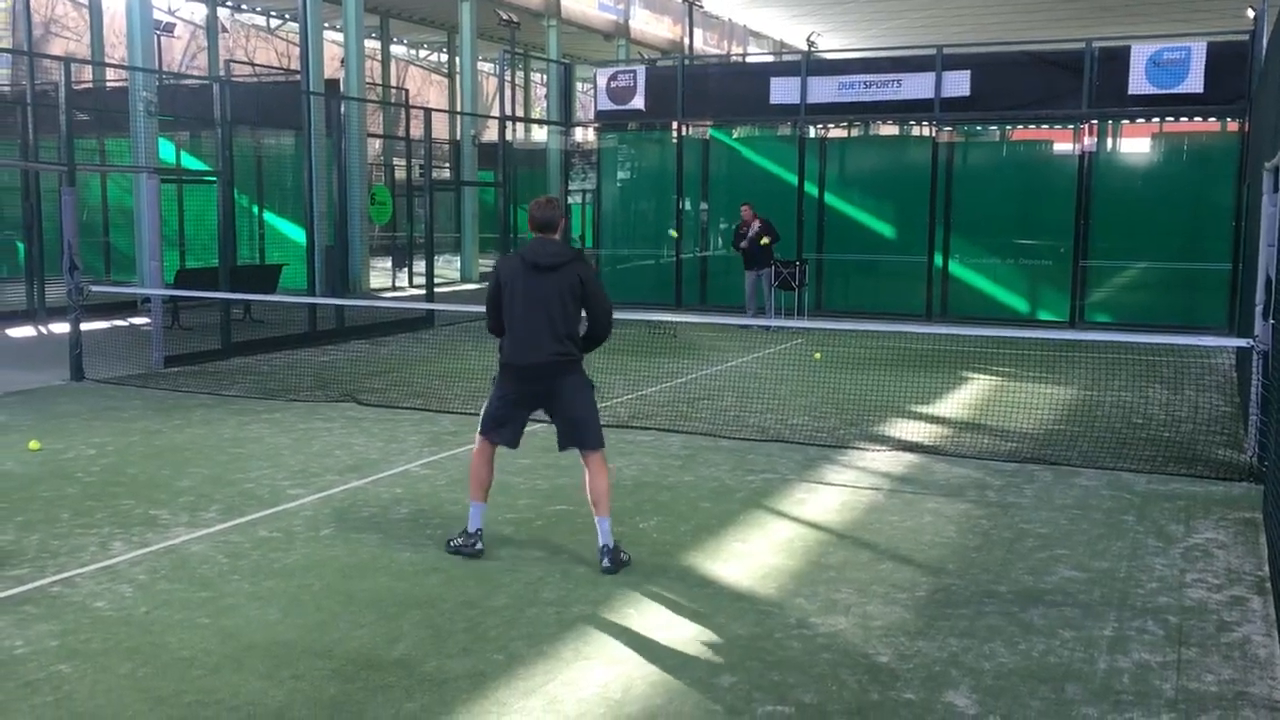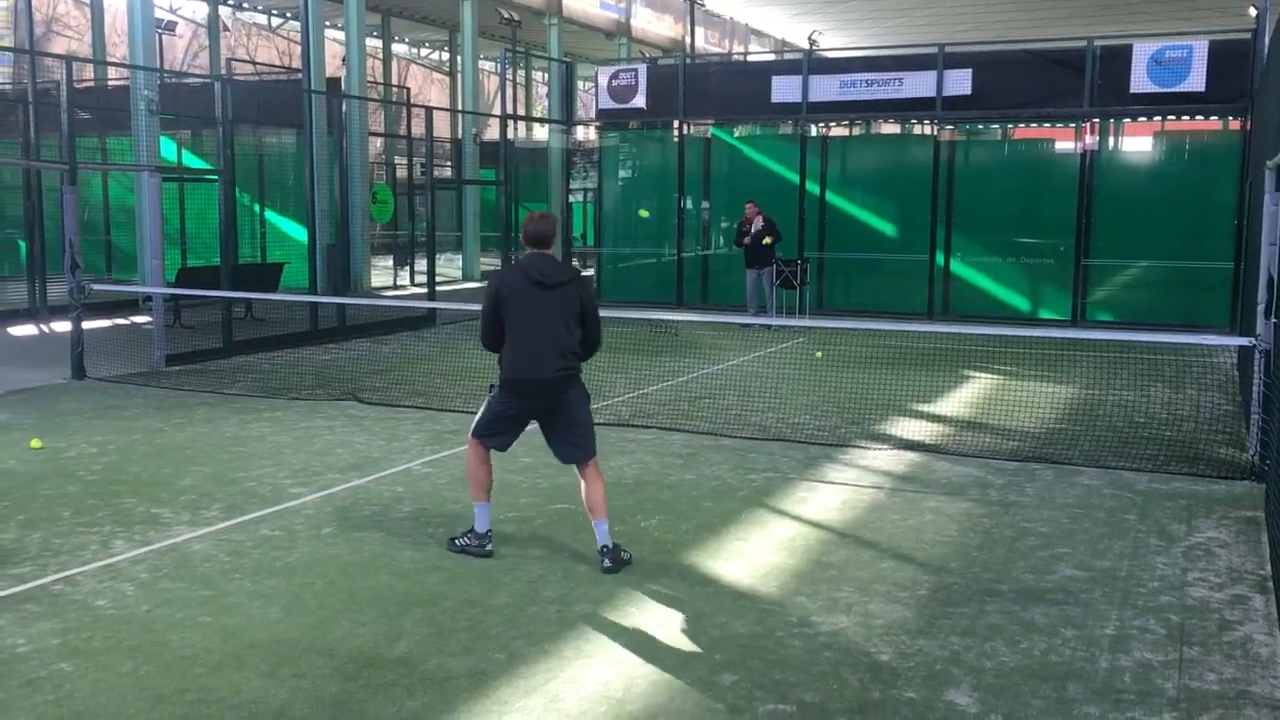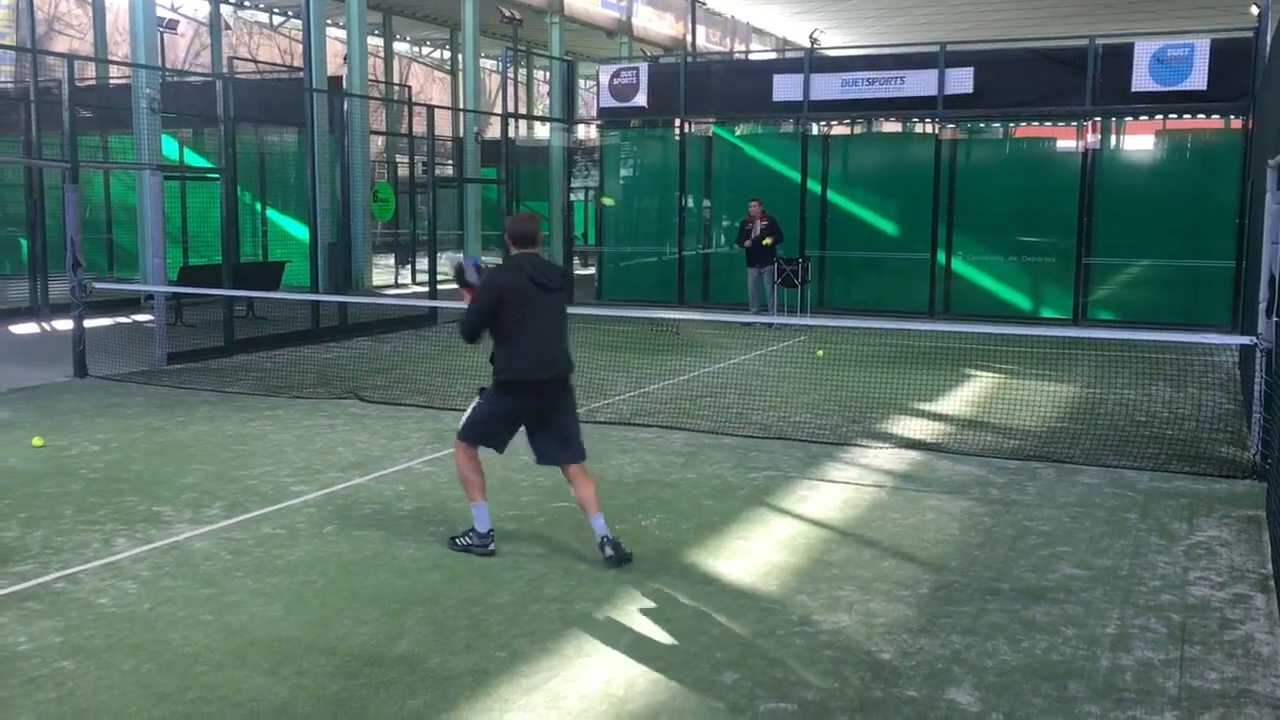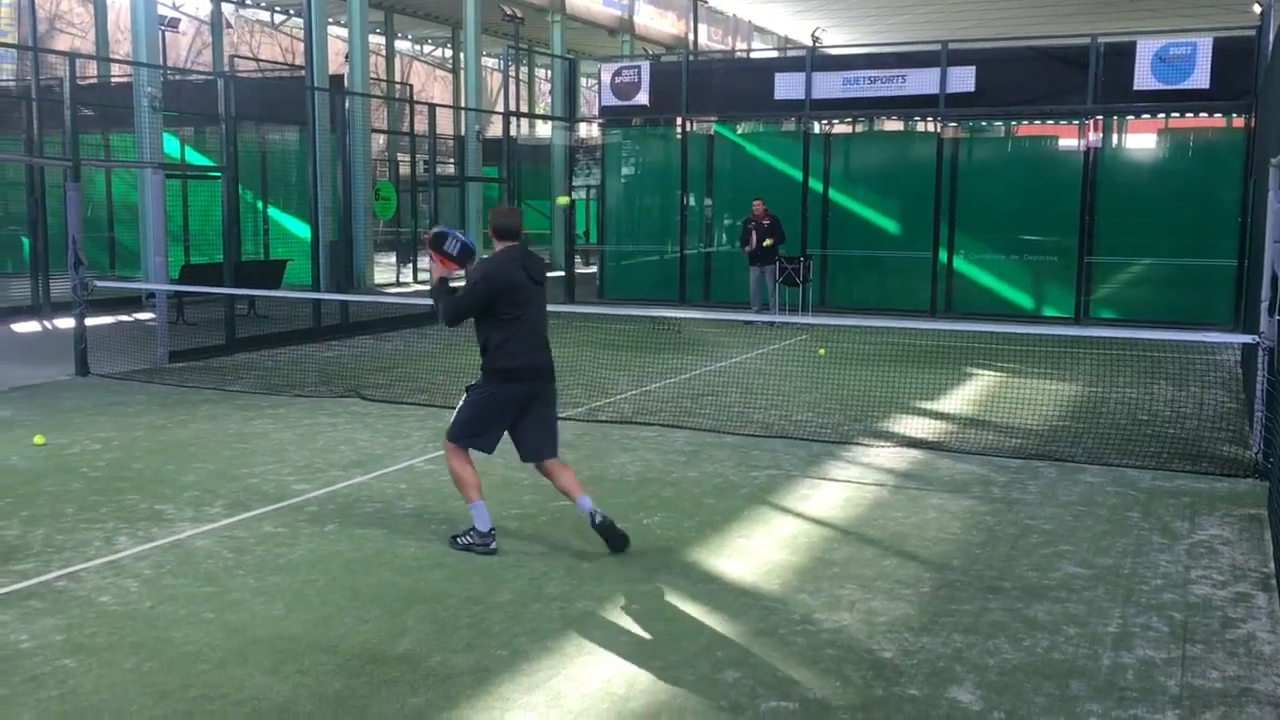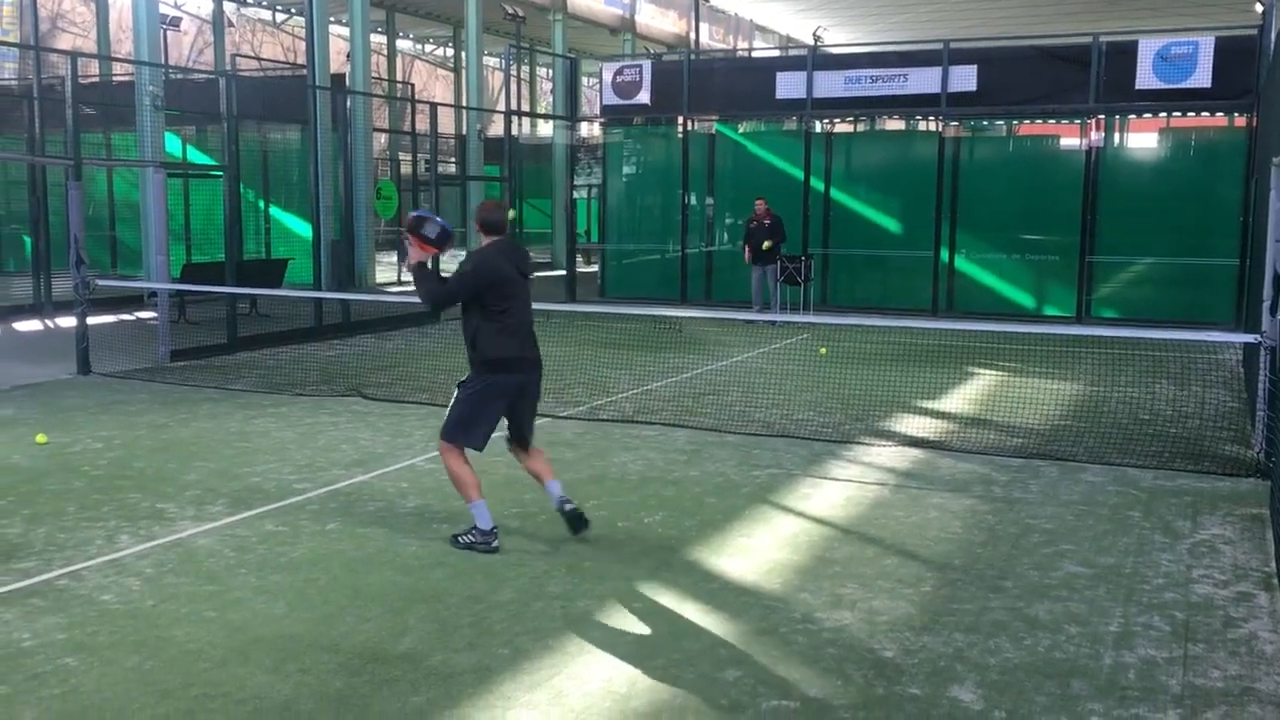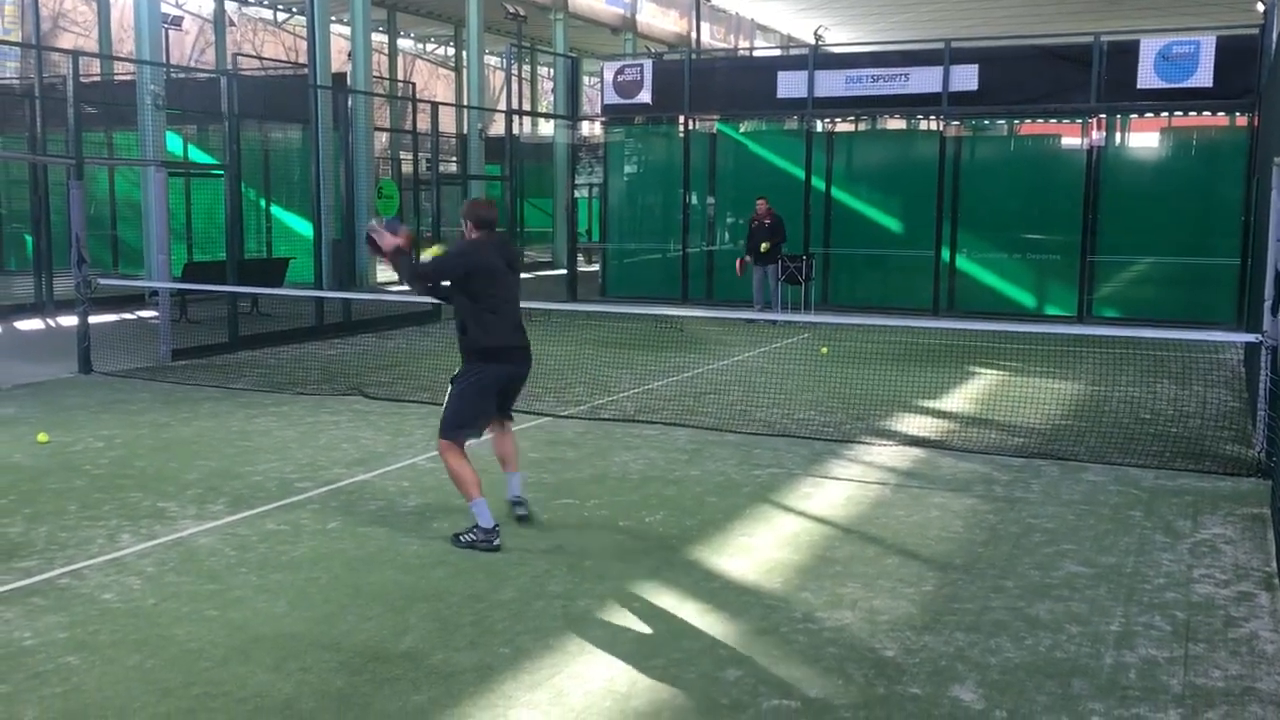
dt=0.1s
person 1, frame 1
left shoulder: (506, 266)
right shoulder: (579, 265)
left elbow: (494, 325)
right elbow: (602, 324)
left hip: (516, 372)
right hip: (566, 373)
left knee: (484, 444)
right knee: (594, 457)
left ankle: (474, 533)
right ankle: (607, 546)
person 1, frame 2
left shoulder: (503, 281)
right shoulder: (575, 281)
left elbow: (491, 340)
right elbow: (593, 340)
left hip: (518, 386)
right hip: (566, 385)
left knee: (478, 445)
right knee: (588, 467)
left ankle: (481, 534)
right ankle: (606, 548)
person 1, frame 3
left shoulder: (497, 279)
right shoulder: (559, 278)
left elbow: (469, 332)
left wrist: (471, 305)
left hip: (511, 386)
right hip: (555, 386)
left knee: (465, 446)
right knee: (575, 469)
left ankle: (482, 533)
right ankle: (605, 539)
person 1, frame 4
left shoulder: (494, 270)
right shoulder: (532, 267)
left elbow: (452, 315)
left wrist: (439, 282)
right wrist: (457, 282)
left hip: (503, 380)
right hip: (540, 377)
left knee: (455, 448)
right knee: (548, 463)
left ankle: (483, 531)
right ankle: (597, 516)
person 1, frame 5
left shoulder: (481, 262)
right shoulder: (516, 260)
left elbow: (437, 299)
left wrist: (417, 266)
right wrist: (430, 270)
left hip: (492, 371)
right hip: (528, 367)
left knee: (450, 448)
right knee: (523, 447)
left ankle: (485, 530)
right ankle: (563, 502)
person 1, frame 6
left shoulder: (468, 253)
right shoulder: (506, 255)
left elbow: (419, 278)
left wrist: (393, 252)
left hip: (486, 362)
right hip: (518, 360)
left knee: (449, 445)
right knee: (500, 421)
left ankle: (486, 527)
right ankle: (517, 498)
